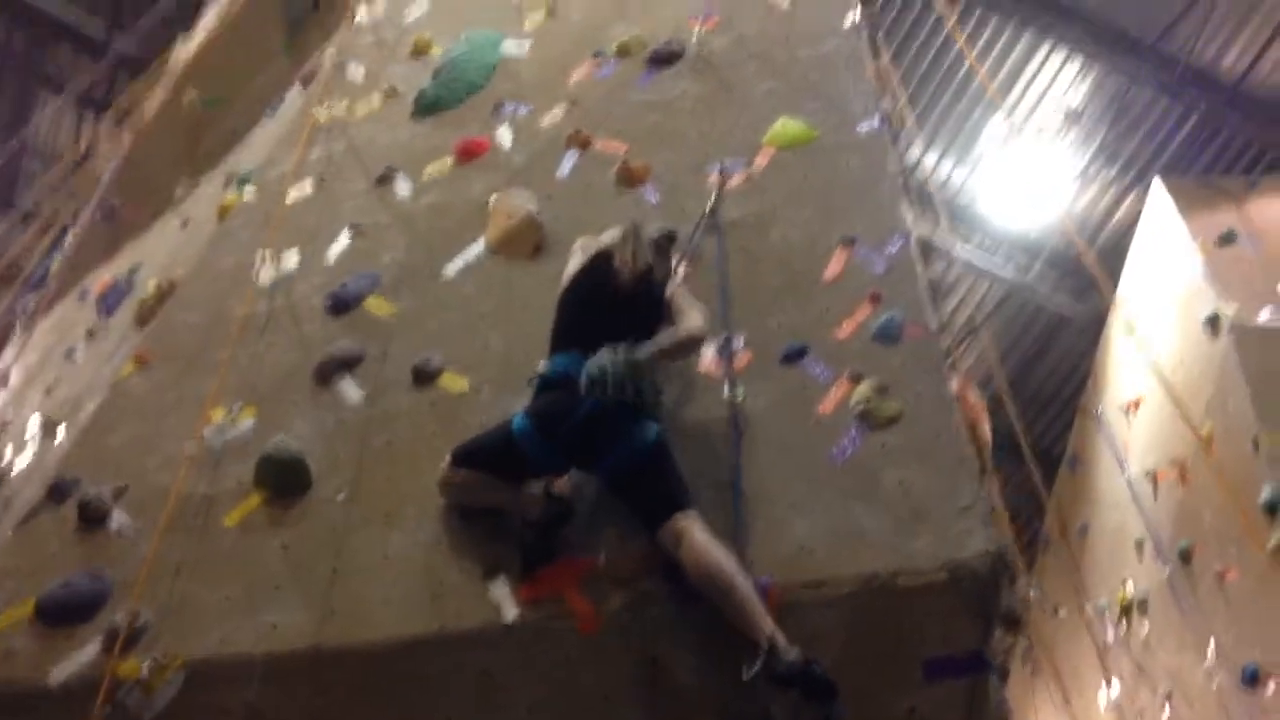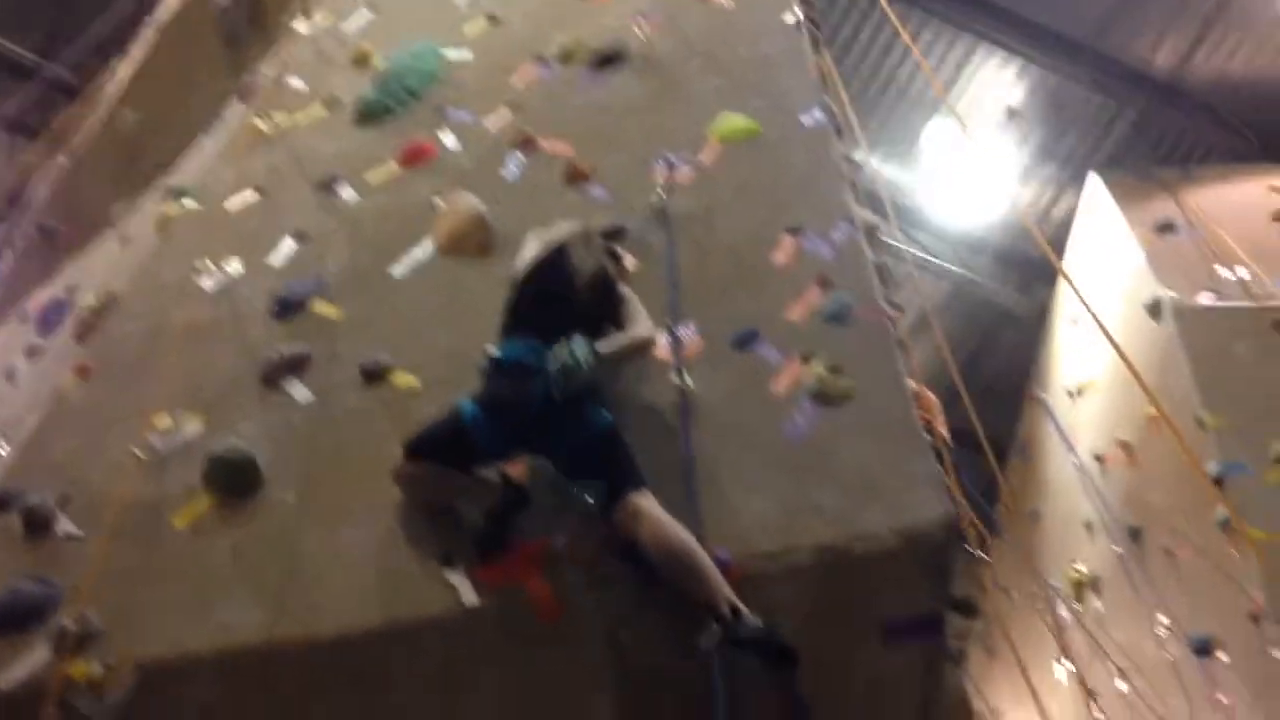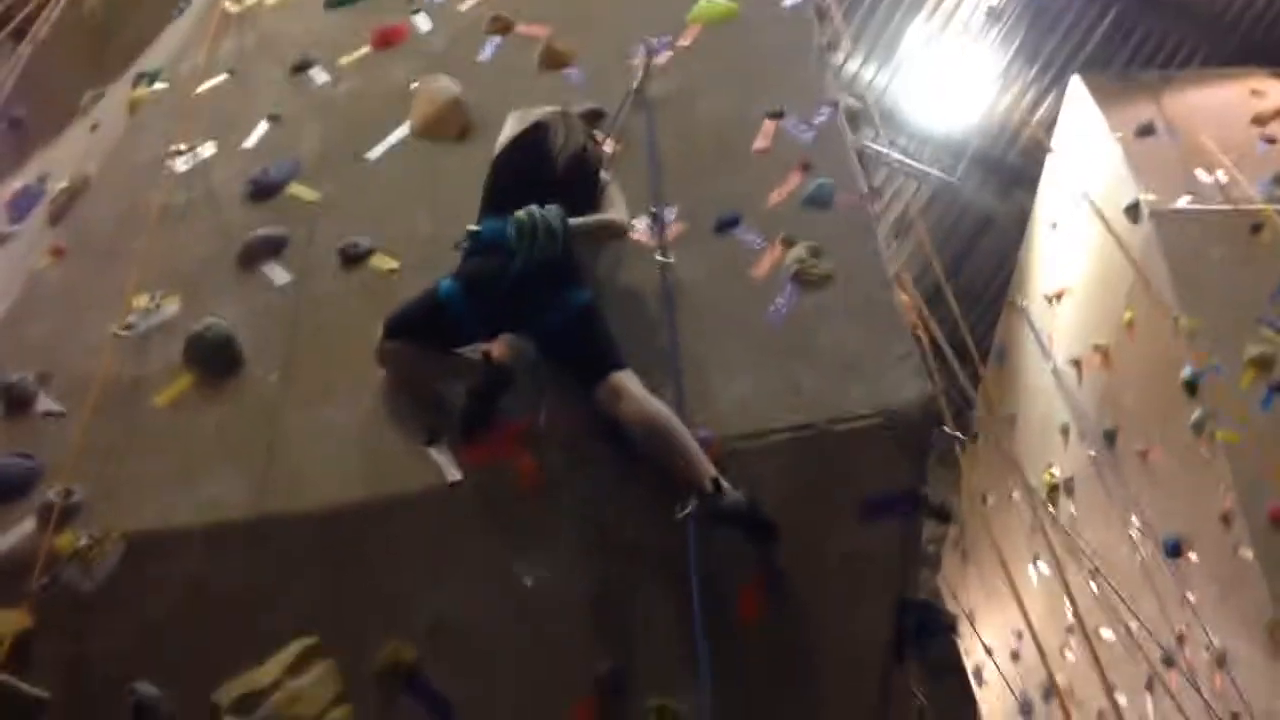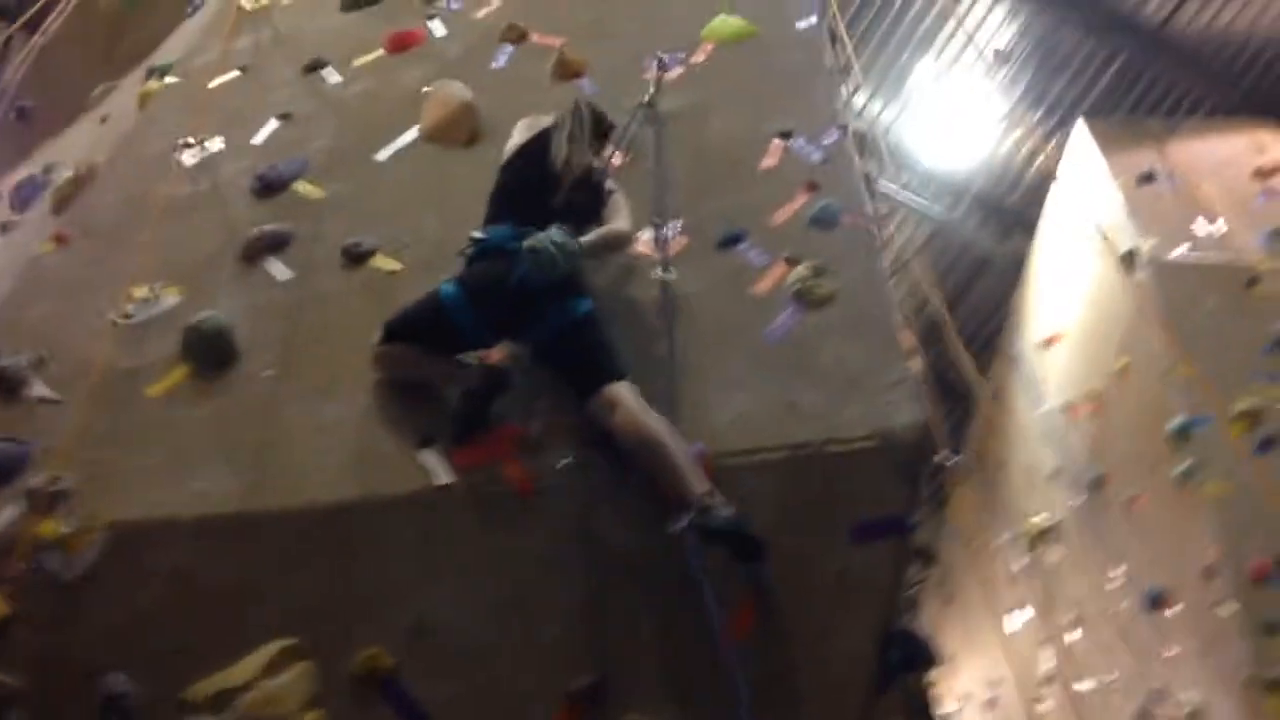
dt=0.3s
person 1, frame 1
left shoulder: (584, 261)
right shoulder: (664, 289)
right elbow: (694, 331)
left wrist: (622, 236)
right wrist: (634, 359)
left hip: (558, 407)
right hip: (622, 417)
left knee: (453, 477)
right knee: (685, 530)
left ankle: (541, 507)
right ankle: (776, 648)
person 1, frame 2
left shoulder: (540, 252)
right shoulder: (615, 288)
right elbow: (644, 335)
left wrist: (572, 234)
right wrist: (593, 352)
left hip: (508, 393)
right hip: (573, 402)
left knee: (410, 470)
right knee: (640, 510)
left ankle: (502, 492)
right ankle: (735, 615)
person 1, frame 3
left shoulder: (520, 129)
right shoulder: (594, 171)
right elbow: (618, 221)
left wrist: (561, 116)
right wrist: (563, 226)
left hip: (487, 270)
right hip: (552, 279)
left knee: (391, 349)
right knee: (621, 389)
left ankle: (481, 372)
right ankle: (716, 491)
person 1, frame 4
left shoulder: (528, 134)
right shoulder: (602, 183)
right elbow: (621, 231)
left wrist: (560, 121)
right wrist: (574, 246)
left hip: (490, 278)
right hip: (555, 291)
left knee: (387, 351)
right knee: (617, 400)
left ankle: (476, 377)
right ankle: (707, 505)
